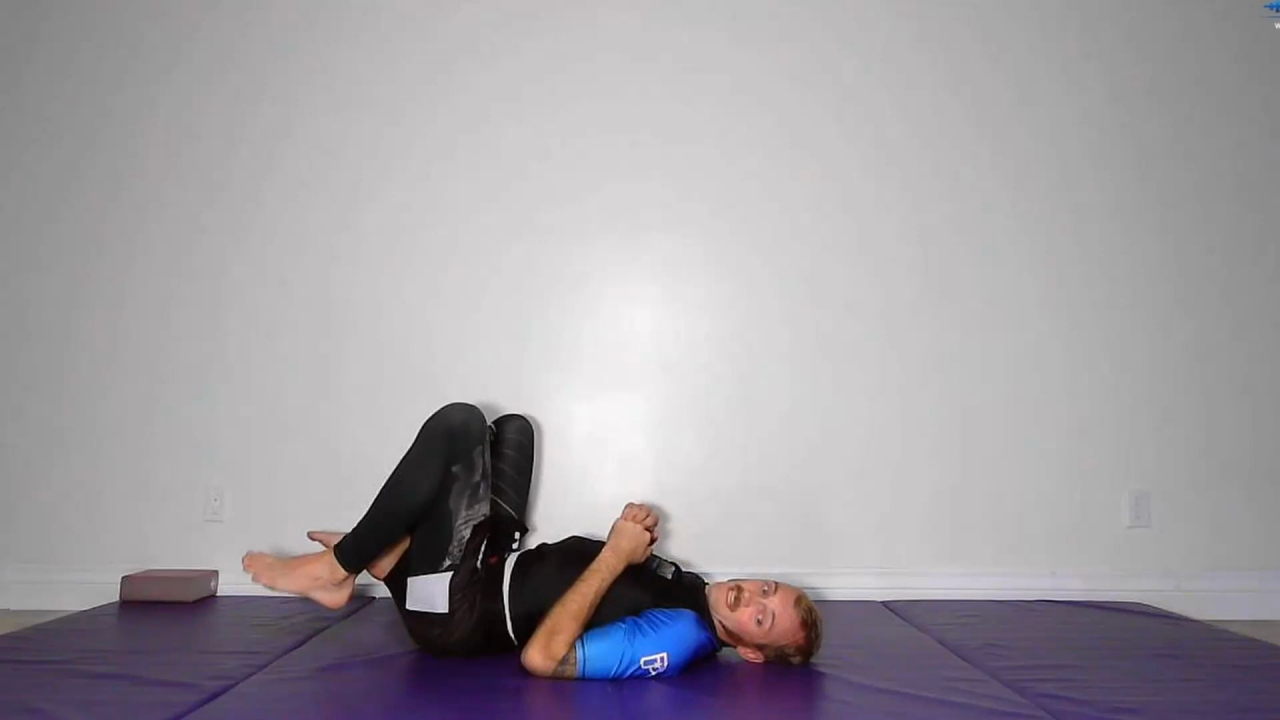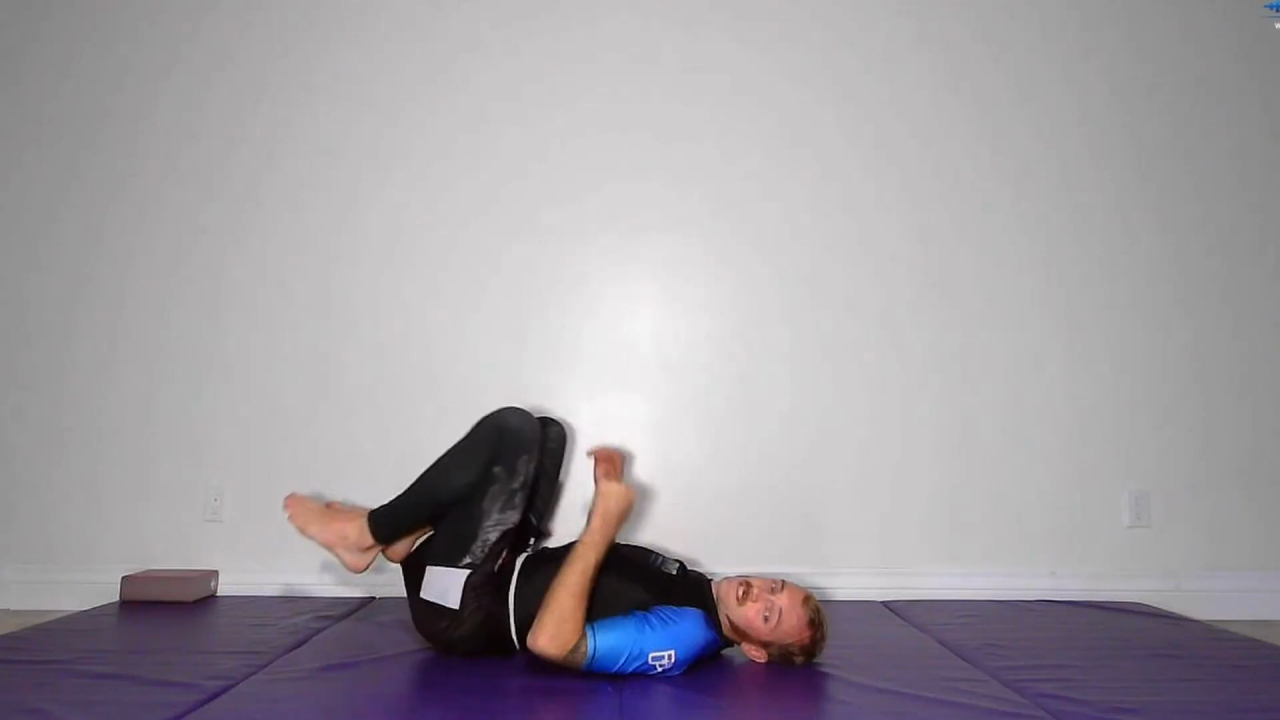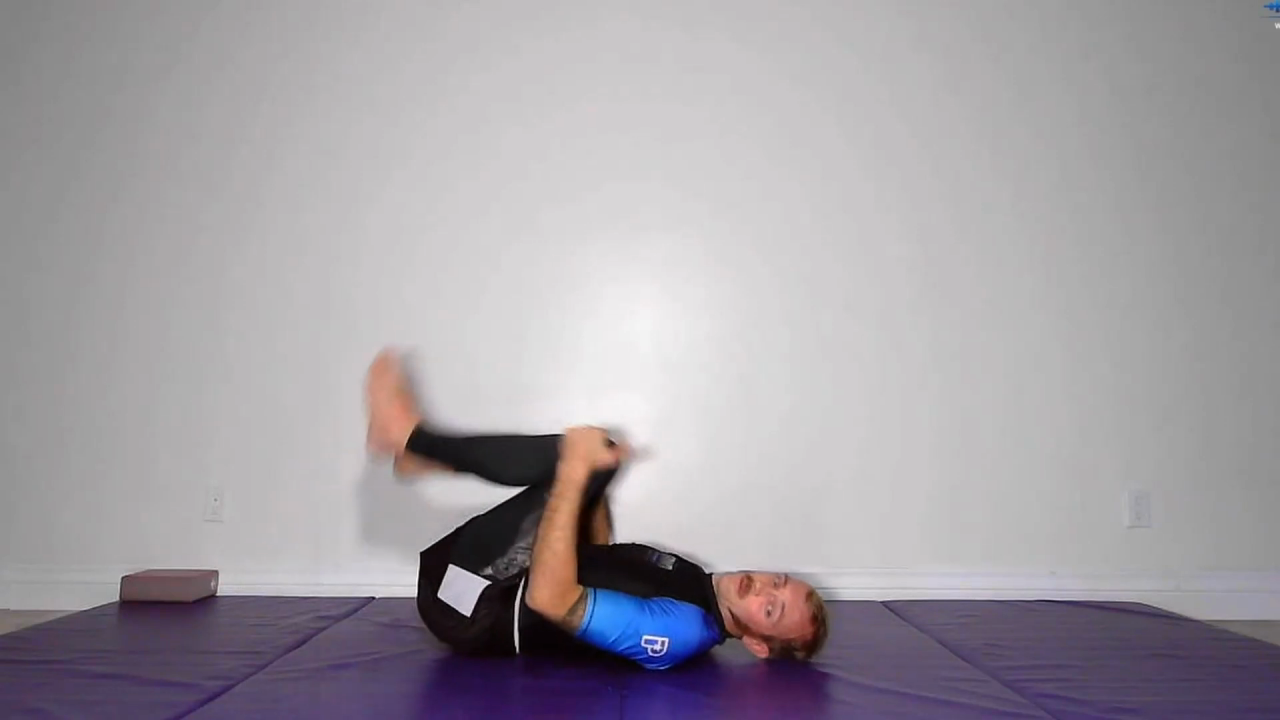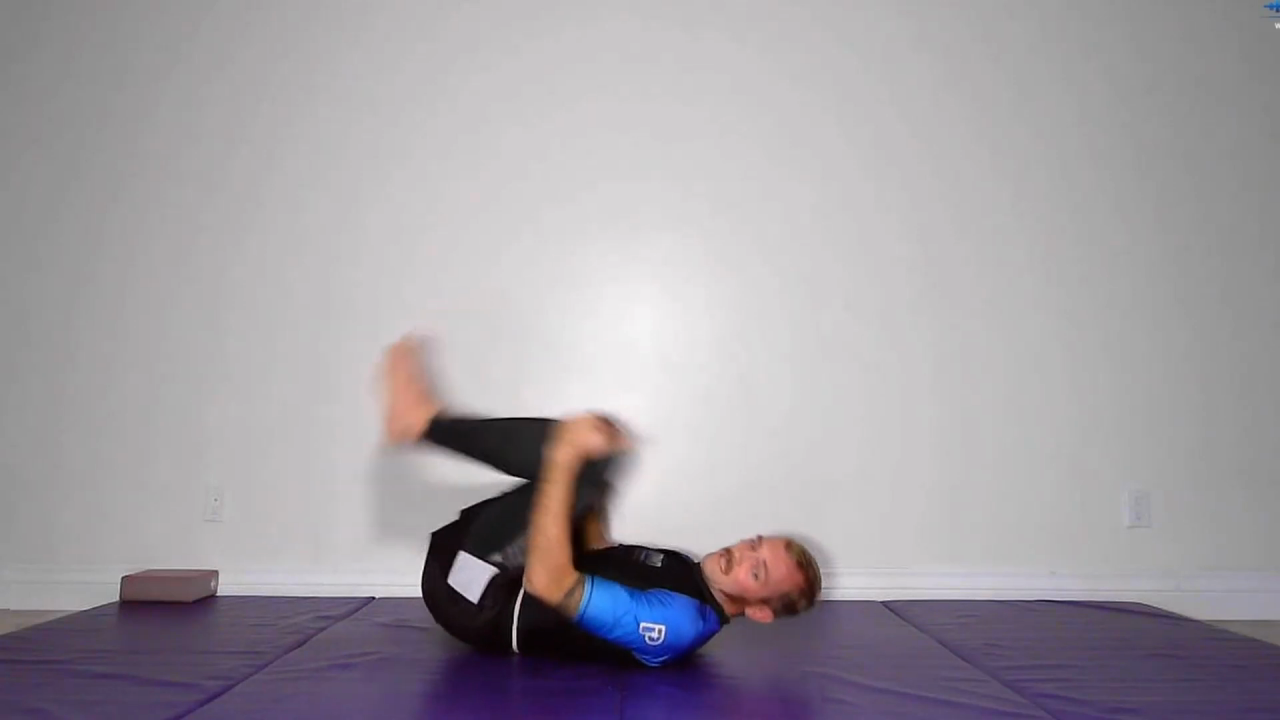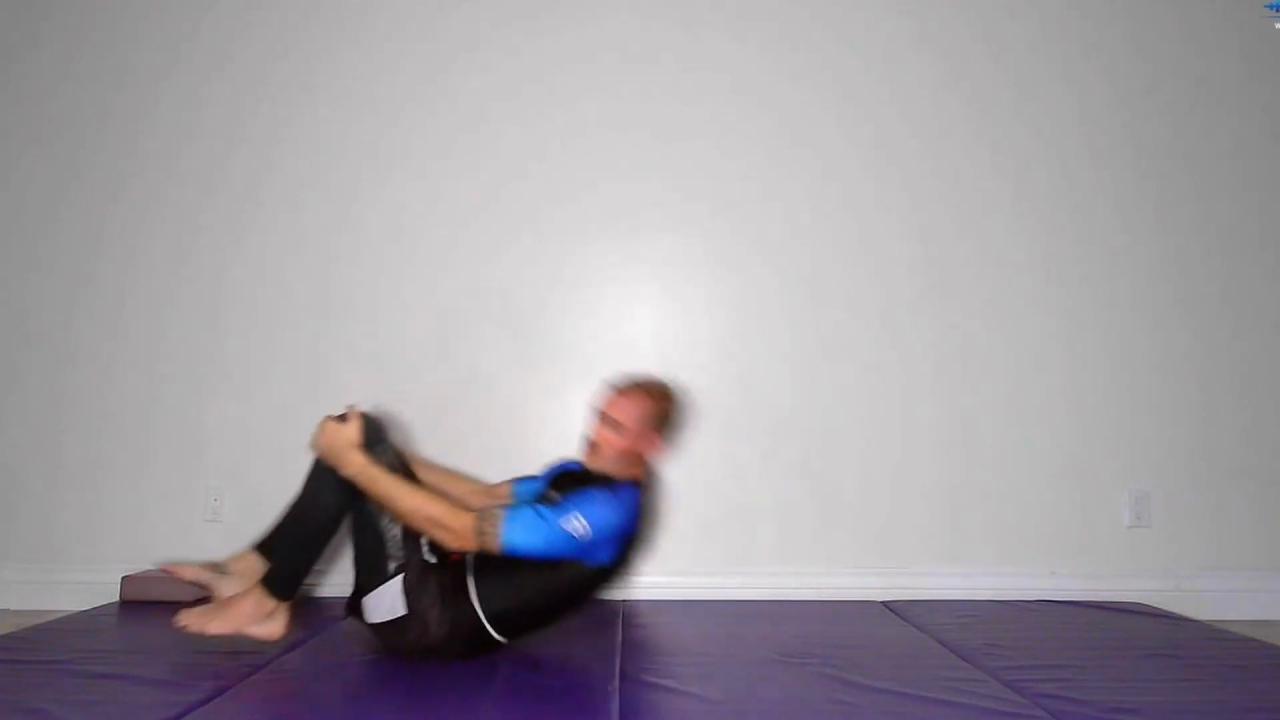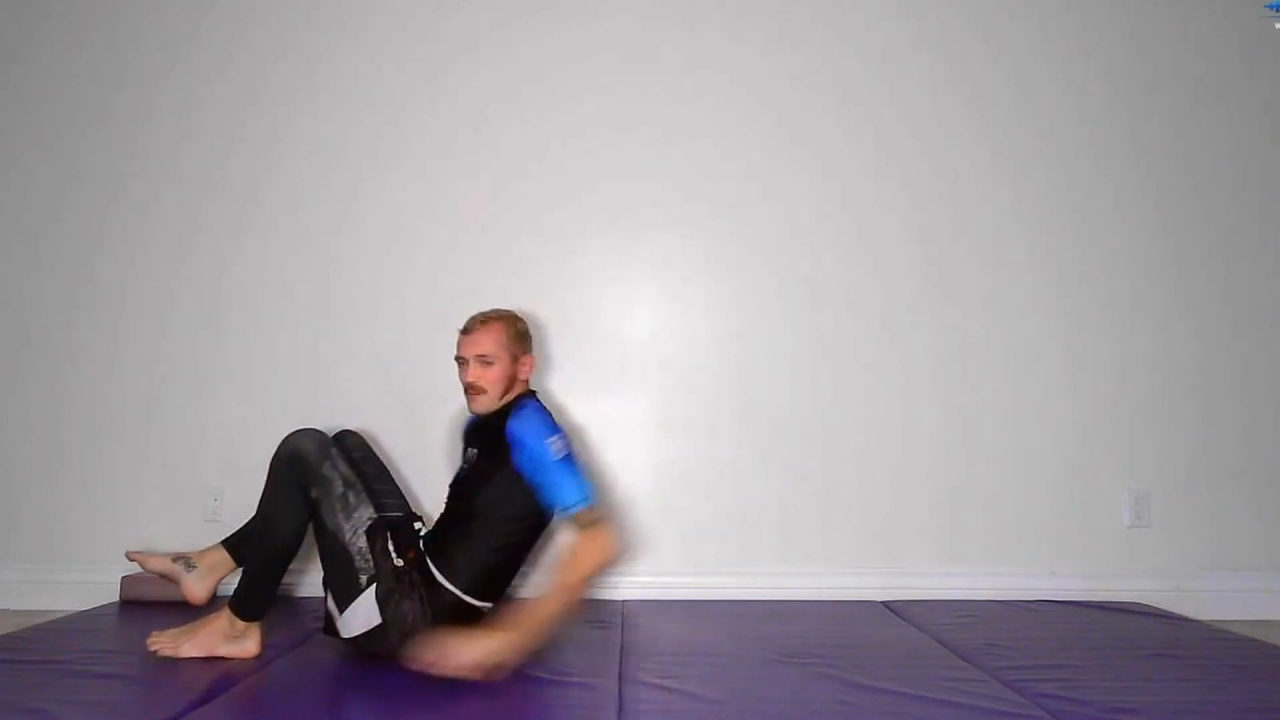
dt=0.5s
person 1, frame 1
left shoulder: (674, 643)
right shoulder: (693, 591)
left elbow: (541, 656)
left wrist: (615, 555)
right wrist: (632, 540)
left hip: (457, 610)
right hip: (499, 566)
left knee: (459, 426)
right knee: (511, 428)
left ankle: (337, 567)
right ankle: (394, 551)
person 1, frame 2
left shoulder: (682, 639)
right shoulder: (699, 589)
left elbow: (549, 643)
left wrist: (601, 523)
right wrist: (606, 517)
left hip: (464, 609)
right hip: (510, 569)
left knee: (513, 428)
right knee: (544, 431)
left ankle: (369, 532)
right ankle: (410, 535)
person 1, frame 3
left shoulder: (675, 634)
right shoulder: (694, 586)
left elbow: (550, 600)
right elbow: (603, 553)
left wrist: (575, 471)
right wrist: (591, 467)
left hip: (470, 610)
right hip: (509, 579)
left knee: (572, 464)
left ankle: (409, 435)
right ankle: (424, 451)
person 1, frame 4
left shoulder: (675, 622)
right shoulder: (685, 575)
left elbow: (547, 585)
right elbow: (593, 552)
left wrist: (562, 459)
right wrist: (579, 454)
left hip: (474, 599)
right hip: (496, 579)
left knee: (575, 461)
right knee: (587, 459)
left ankle: (424, 421)
right ankle: (432, 420)
person 1, frame 5
left shoulder: (604, 514)
right shoulder: (576, 473)
left elbow: (459, 532)
right elbow: (485, 496)
left wrist: (351, 459)
right wrist: (377, 450)
left hip: (431, 619)
right hip: (447, 585)
left knee: (350, 450)
right knee: (359, 437)
left ankle: (267, 602)
right ankle: (252, 568)
person 1, frame 6
left shoulder: (527, 429)
right shoulder: (483, 422)
left elbow: (599, 540)
left wrist: (507, 634)
left hip: (419, 614)
left knee: (302, 450)
right knee: (344, 445)
left ankle: (238, 626)
right ankle: (216, 563)
